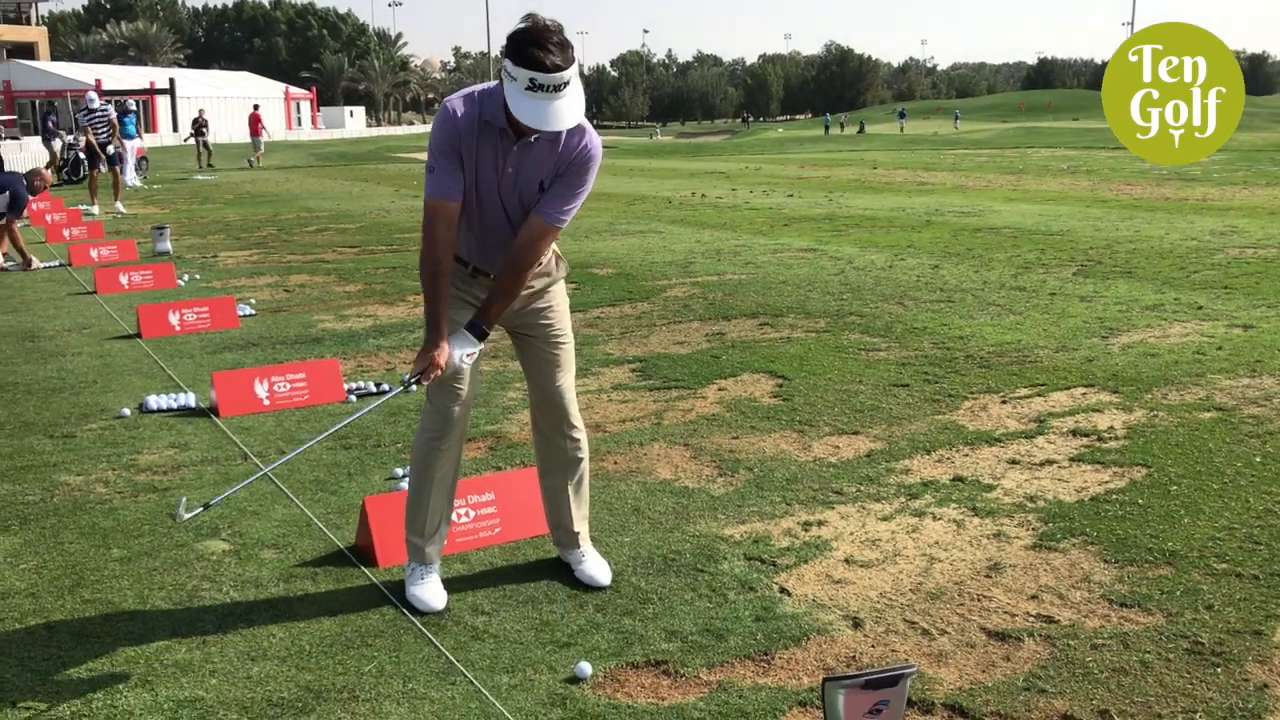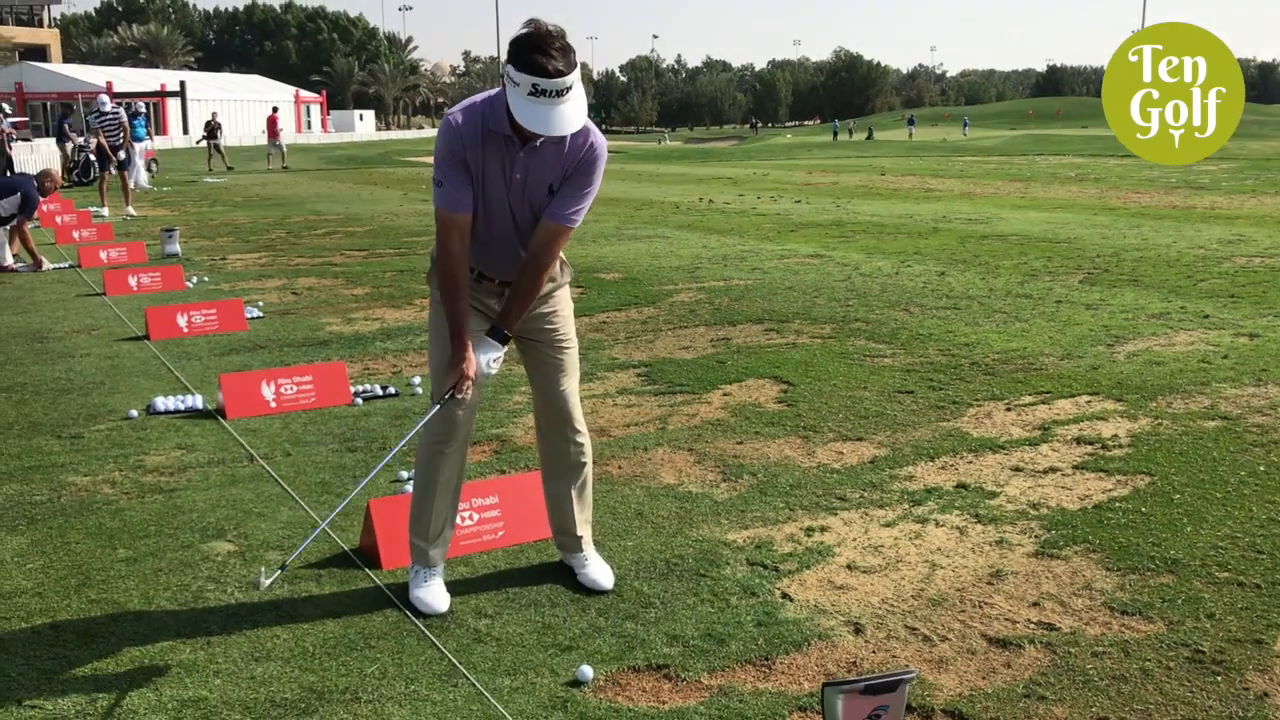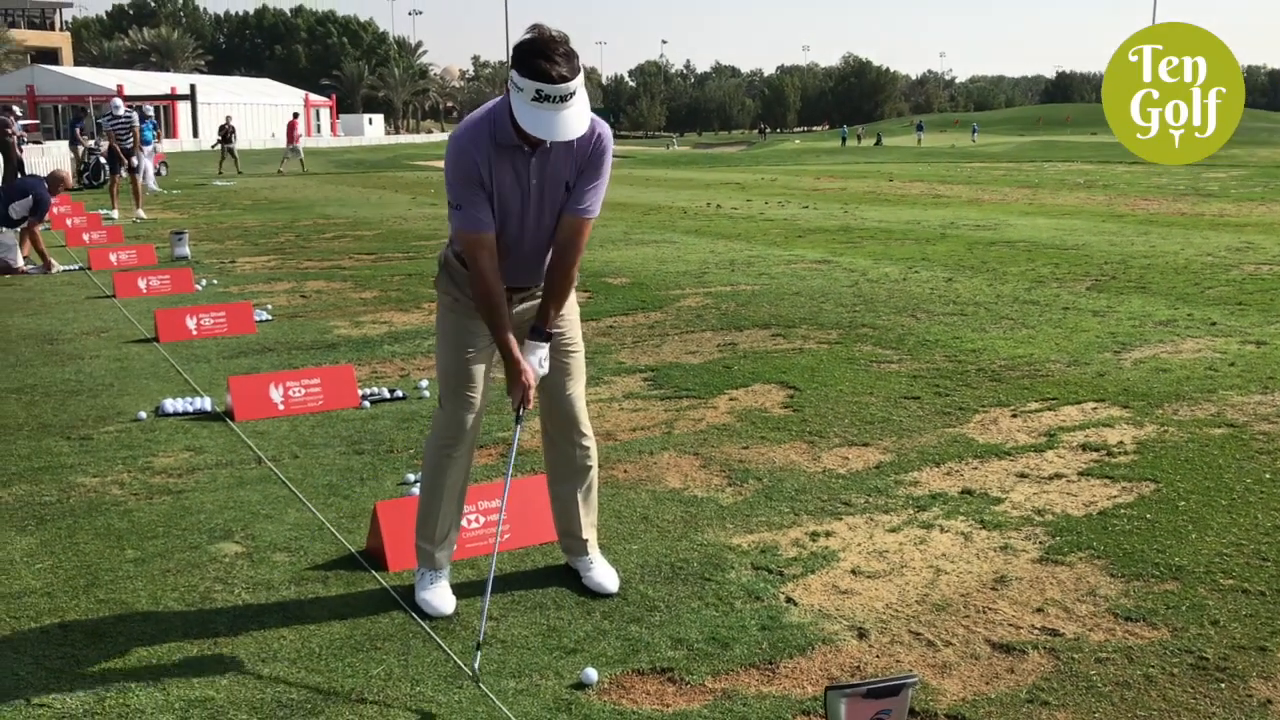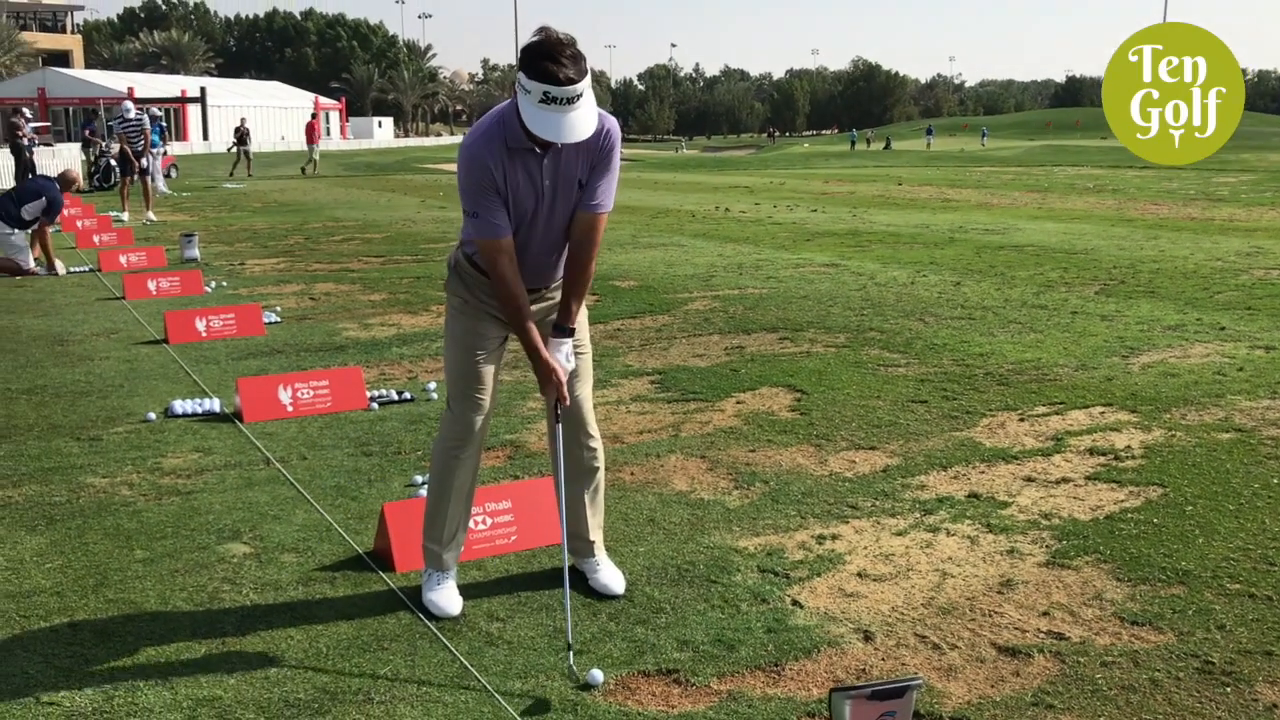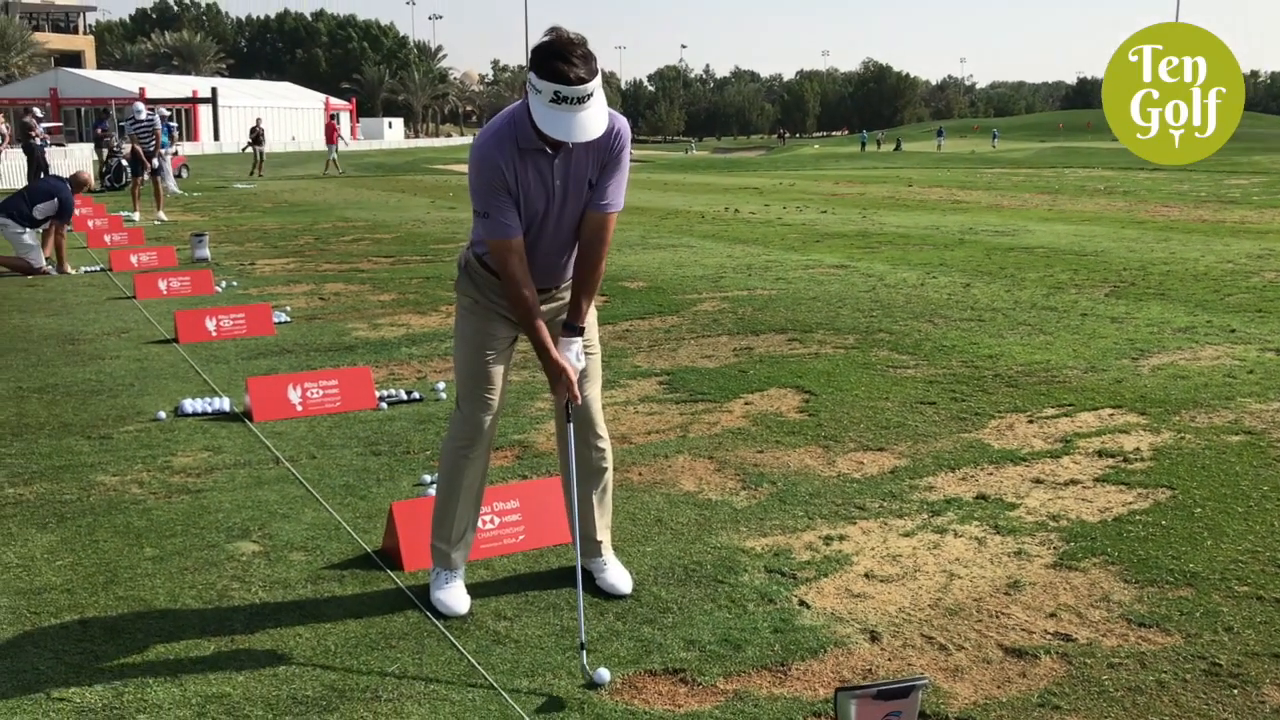
dt=0.2s
person 1, frame 1
left shoulder: (581, 146)
right shoulder: (457, 117)
left elbow: (528, 249)
right elbow: (439, 229)
left wrist: (477, 334)
right wrist: (437, 332)
left hip: (535, 279)
right hip: (459, 276)
left knee: (560, 412)
right knee: (445, 416)
left ankle: (573, 540)
right ankle: (423, 559)
person 1, frame 2
left shoulder: (586, 145)
right shoulder: (461, 128)
left elbow: (545, 251)
right elbow: (453, 240)
left wrist: (499, 339)
right wrist: (461, 342)
left hip: (540, 286)
right hip: (465, 282)
left knee: (564, 416)
right knee: (450, 420)
left ankle: (576, 544)
right ankle: (426, 561)
person 1, frame 3
left shoulder: (593, 138)
right shoulder: (470, 144)
left elbow: (569, 245)
right elbow: (482, 261)
left wrist: (542, 339)
right wrist: (510, 356)
left hip: (547, 289)
right hip: (472, 289)
left knee: (570, 420)
right knee: (456, 423)
left ankle: (581, 547)
right ankle: (433, 565)
person 1, frame 4
left shoulder: (602, 134)
right shoulder: (481, 149)
left elbow: (585, 240)
right elbow: (500, 264)
left wrist: (565, 333)
right wrist: (538, 355)
left hip: (557, 289)
right hip: (482, 289)
left knee: (580, 422)
right knee: (465, 424)
left ankle: (588, 548)
right ankle: (440, 565)
person 1, frame 5
left shoulder: (613, 134)
right shoulder: (493, 149)
left elbow: (595, 240)
right elbow: (511, 264)
left wrist: (575, 330)
right wrist: (549, 353)
left hip: (567, 288)
right hip: (493, 290)
left knee: (589, 422)
right knee: (474, 423)
left ankle: (597, 548)
right ankle: (448, 564)
